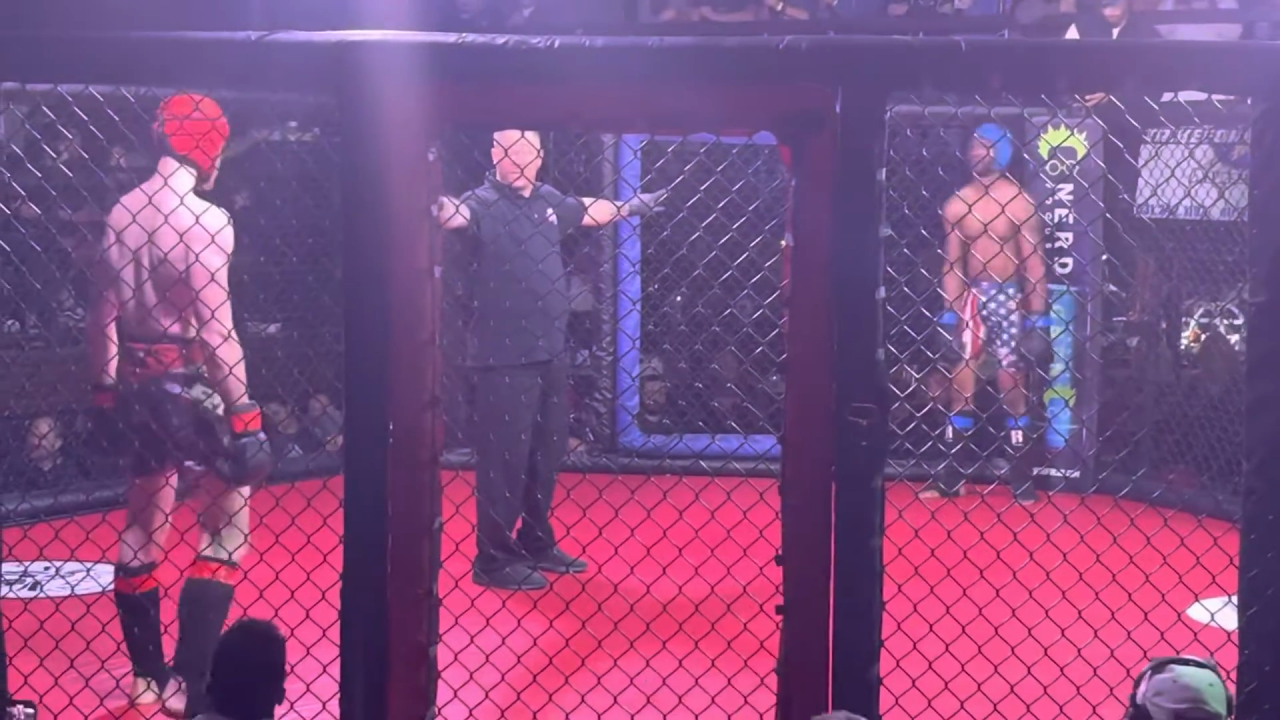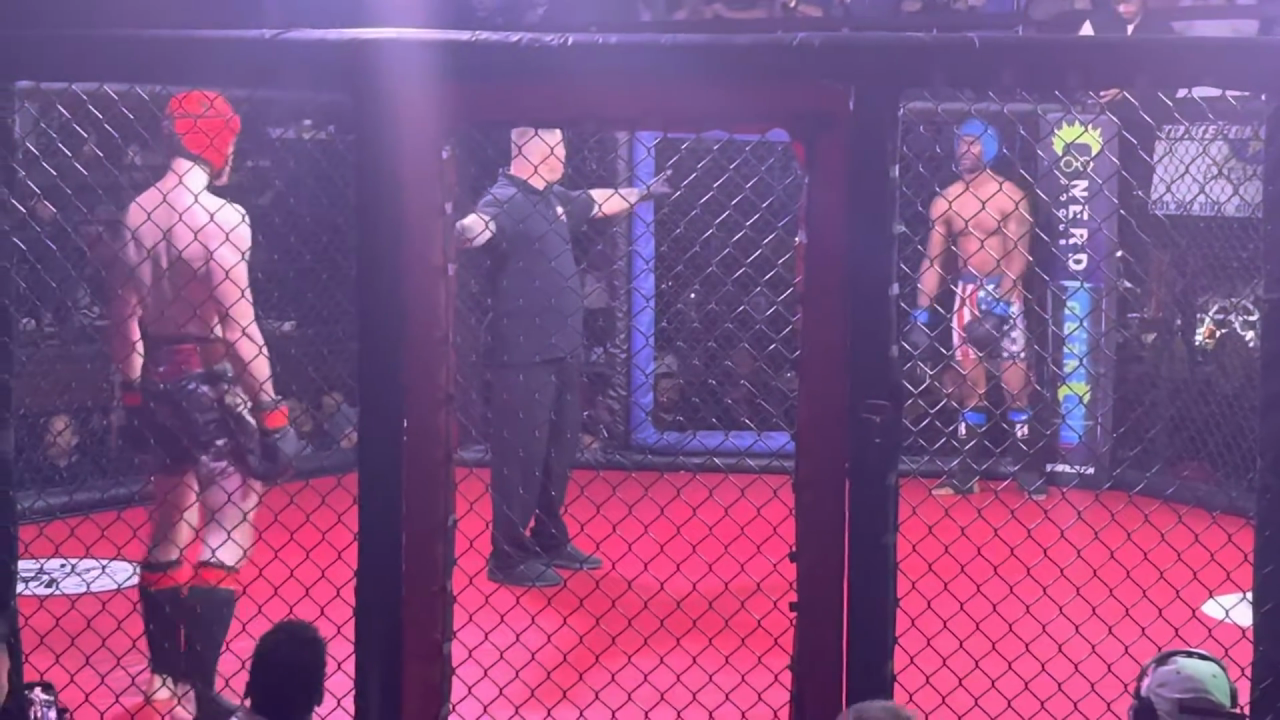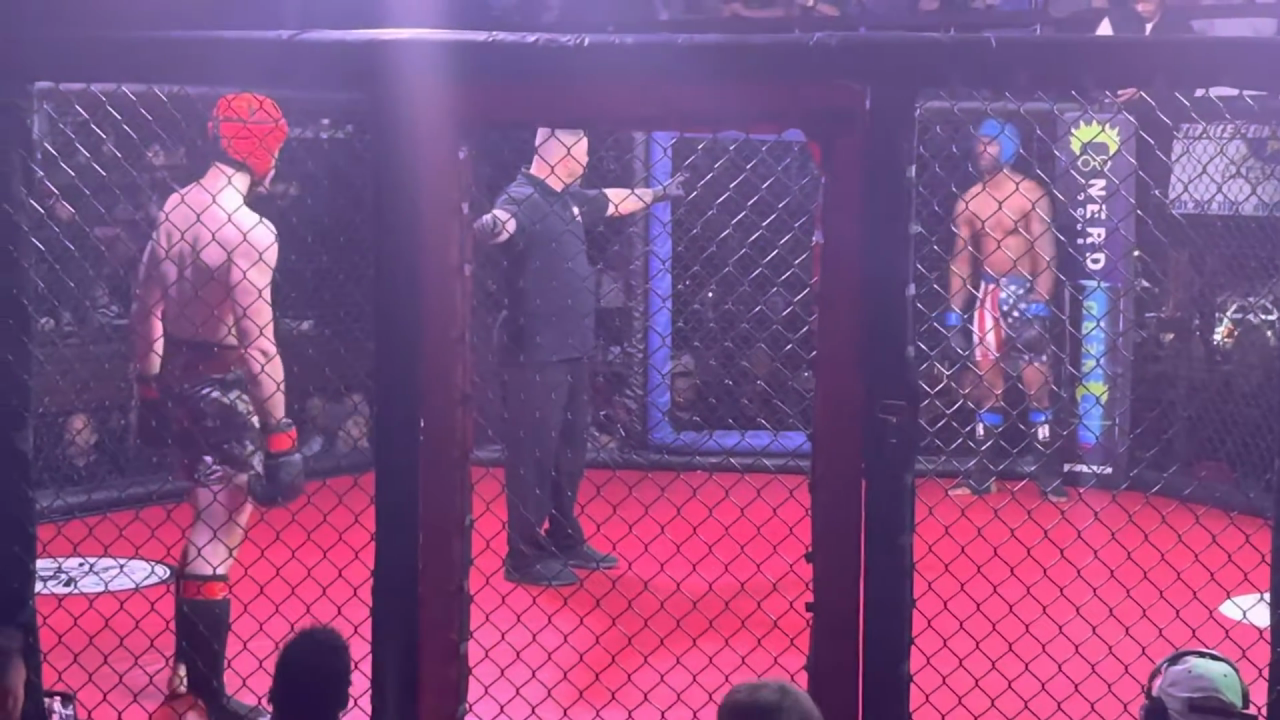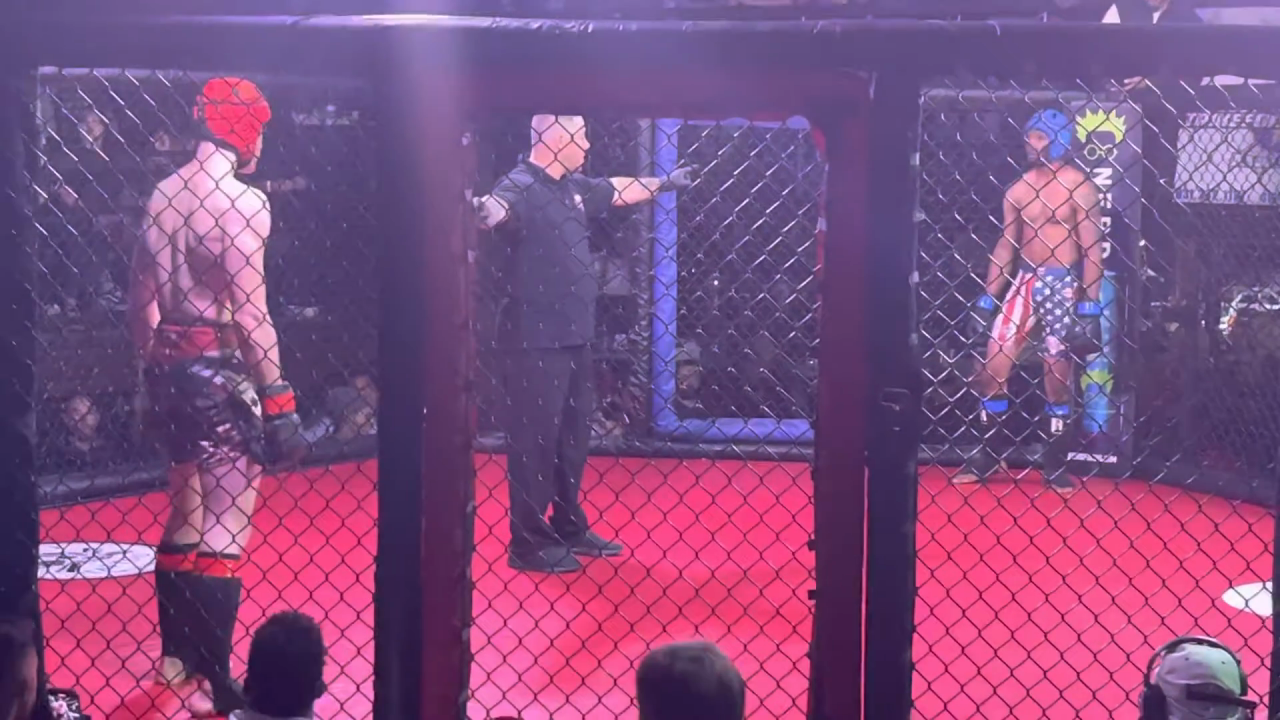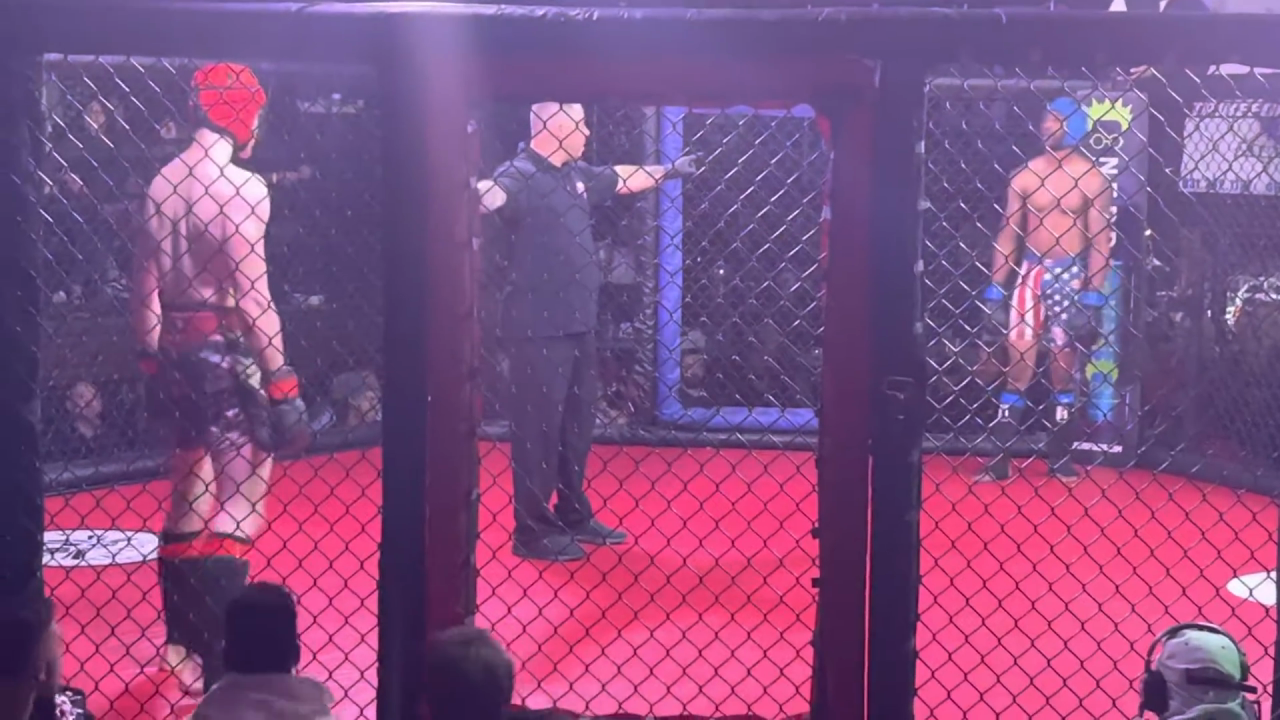
dt=0.5s
person 1, frame 1
left shoulder: (122, 211)
right shoulder: (205, 219)
left elbow: (103, 316)
right elbow: (217, 334)
left wrist: (106, 393)
right wrist: (245, 419)
left hip: (135, 381)
right hip: (185, 383)
left knee: (142, 530)
right knee: (228, 528)
person 1, frame 2
left shoulder: (138, 211)
right shoulder: (223, 218)
left elbow: (122, 316)
right elbow: (240, 331)
left wrist: (133, 395)
right wrist: (271, 414)
left hip: (159, 380)
right hip: (209, 383)
left knee: (168, 530)
right knee: (225, 535)
person 1, frame 3
left shoulder: (175, 207)
right shoulder: (250, 229)
left elbow: (146, 308)
right elbow: (257, 347)
left wrist: (149, 387)
right wrist: (280, 439)
left hip: (177, 378)
right hip: (222, 385)
left knee: (208, 529)
right knee: (215, 542)
left ankle: (189, 661)
person 1, frame 4
left shoulder: (164, 193)
right shoulder: (242, 201)
left elbow: (142, 294)
right elbow: (251, 314)
right wrist: (279, 402)
left hip: (169, 362)
right hip: (215, 366)
left knee: (188, 505)
right knee: (229, 521)
left ankle: (177, 652)
person 1, frame 5
left shoulder: (164, 181)
right shoulder: (242, 186)
left elbow: (145, 285)
right elbow: (253, 299)
left wrist: (152, 359)
right wrist: (282, 387)
left hip: (176, 348)
right hip: (223, 351)
left knee: (190, 493)
right knee: (242, 504)
left ankle: (180, 638)
right ankle: (206, 655)
person 2, frame 1
left shoulder: (548, 199)
right shoulder: (484, 202)
left elbow: (588, 210)
right elbow: (457, 214)
left wrist: (630, 207)
right wrist: (439, 208)
left hip: (551, 352)
right hip: (505, 357)
left knee: (548, 451)
right knee: (505, 457)
left ankle: (537, 543)
right ankle: (495, 558)
person 2, frame 2
left shoulder: (554, 198)
right shoulder: (503, 200)
left elbow: (595, 203)
right elbow: (481, 224)
left wrist: (642, 193)
right wrist: (465, 231)
left hip: (562, 349)
right hip: (522, 354)
left knee: (560, 448)
right knee: (521, 453)
left ankle: (550, 540)
right ankle: (509, 555)
person 2, frame 3
left shoulder: (570, 198)
right shoulder: (522, 198)
left elbow: (611, 201)
right elbow: (503, 221)
left wrist: (658, 194)
right wrist: (489, 226)
left hip: (573, 349)
right hip: (536, 355)
left knee: (570, 450)
right knee: (534, 452)
left ankle: (565, 540)
right ankle: (526, 555)
person 2, frame 4
left shoulder: (574, 186)
right shoulder: (520, 186)
left elbow: (618, 190)
right elbow: (497, 207)
left wrist: (665, 183)
right wrist: (483, 211)
left hip: (574, 337)
right hip: (536, 342)
left knee: (572, 438)
right knee: (535, 441)
left ankle: (569, 528)
right ankle: (529, 542)
person 2, frame 5
left shoulder: (576, 174)
right shoulder: (520, 174)
left elbow: (621, 179)
right elbow: (492, 195)
left wrist: (669, 171)
right wrist: (476, 194)
left hip: (578, 324)
right hip: (538, 329)
left knee: (577, 425)
right knee: (539, 429)
left ankle: (573, 516)
right ankle: (533, 530)
person 3, frame 1
left shoulder: (1020, 203)
right shoulder: (956, 204)
left elbow: (1035, 264)
right elbow: (953, 264)
left wrist: (1038, 321)
right wrist: (949, 318)
left hip: (1008, 298)
right hip: (971, 298)
left knee: (1013, 390)
right knee: (960, 389)
left ankle: (1021, 477)
right ankle: (952, 475)
person 3, frame 2
left shoulder: (1011, 196)
right shoulder: (944, 201)
left elbow: (1019, 257)
right elbow: (933, 260)
left wrist: (998, 308)
right wrist: (921, 314)
left hip: (1004, 295)
right hip: (966, 294)
left knee: (1016, 384)
right knee: (971, 385)
left ankle: (1026, 469)
right ankle: (966, 471)
person 3, frame 3
left shoulder: (1031, 194)
right shoulder: (968, 201)
left elbow: (1046, 255)
right elbow: (961, 260)
left wrist: (1038, 309)
right wrist: (954, 316)
left hip: (1025, 293)
right hip: (988, 294)
left knee: (1037, 383)
right knee: (987, 384)
left ankle: (1047, 472)
right ankle: (983, 471)
person 3, frame 4
left shoulder: (1080, 188)
right shoulder: (1018, 189)
left elbow: (1093, 251)
right elbow: (1004, 248)
left wrist: (1089, 310)
right wrist: (986, 301)
left hip: (1062, 286)
right hip: (1023, 282)
left knee: (1057, 376)
right knee: (993, 367)
left ankle: (1054, 465)
right ankle: (988, 457)
person 3, frame 5
left shoulder: (1091, 179)
right shoulder: (1023, 176)
left elbow: (1101, 242)
right elbow: (1008, 234)
left wrist: (1092, 299)
right wrist: (995, 291)
left hip: (1069, 276)
right hip: (1029, 273)
left knee: (1063, 366)
right knee: (1017, 363)
left ankle: (1060, 455)
right ankle: (1000, 457)
